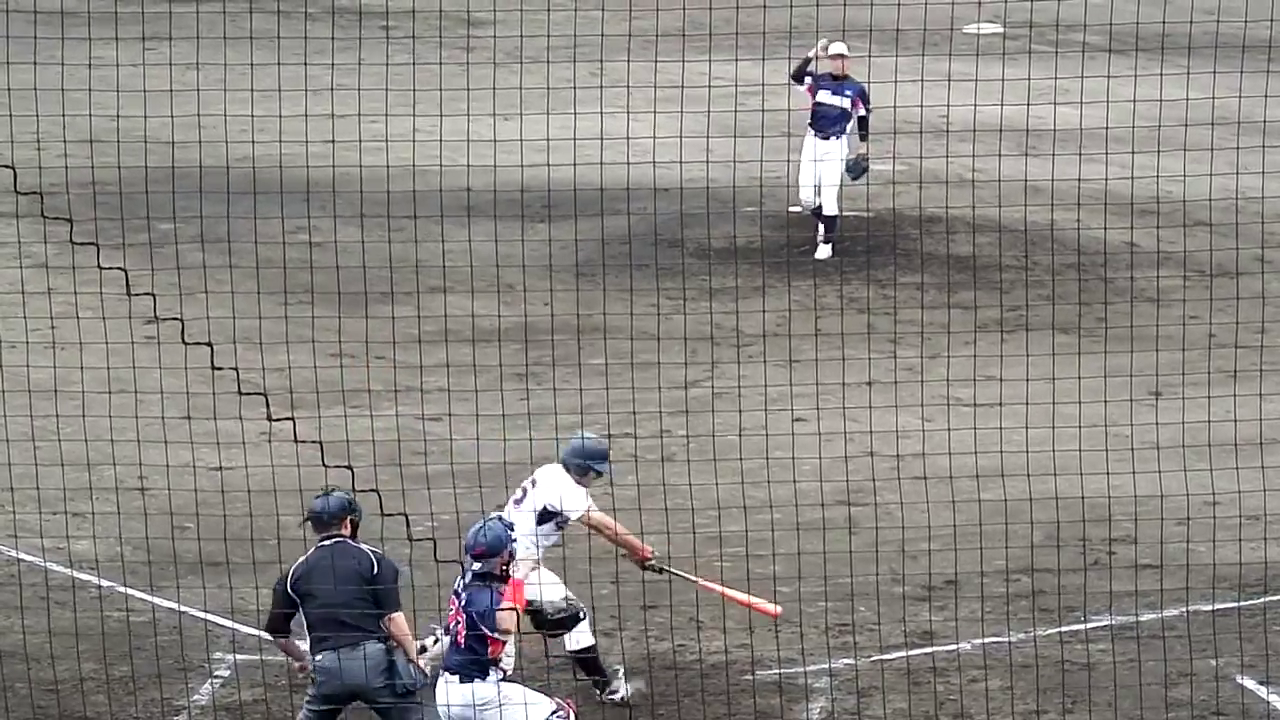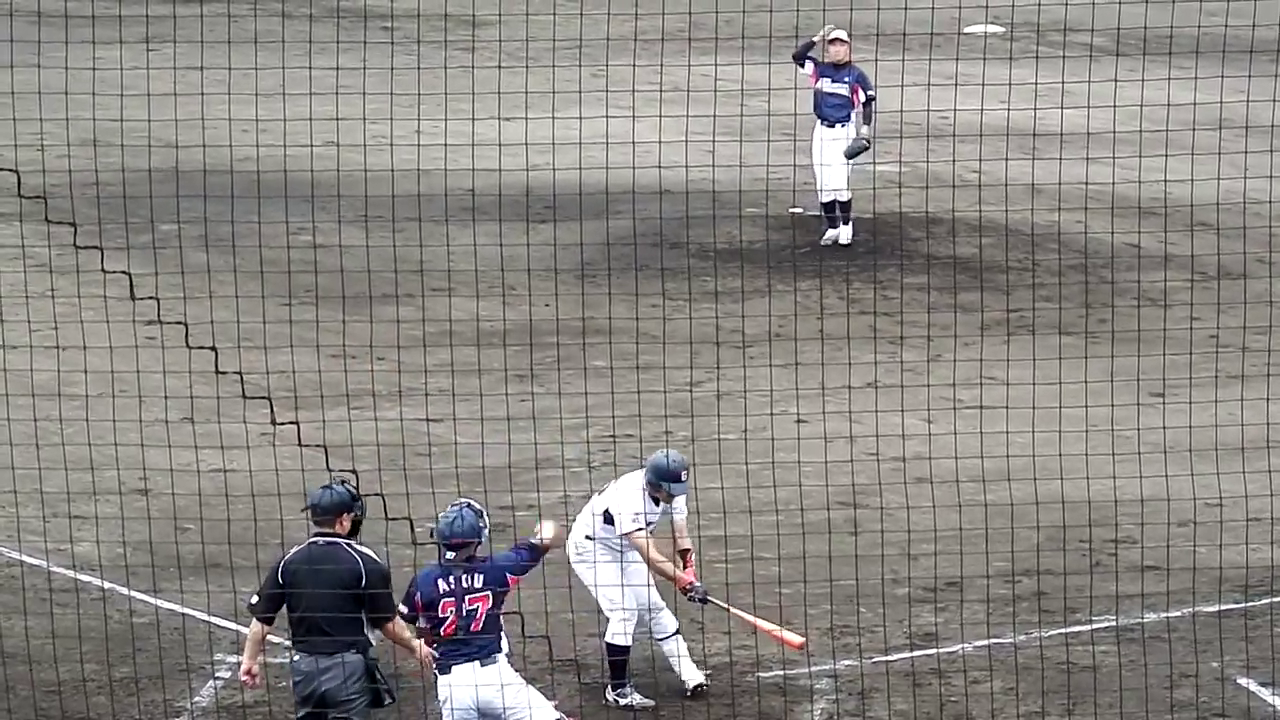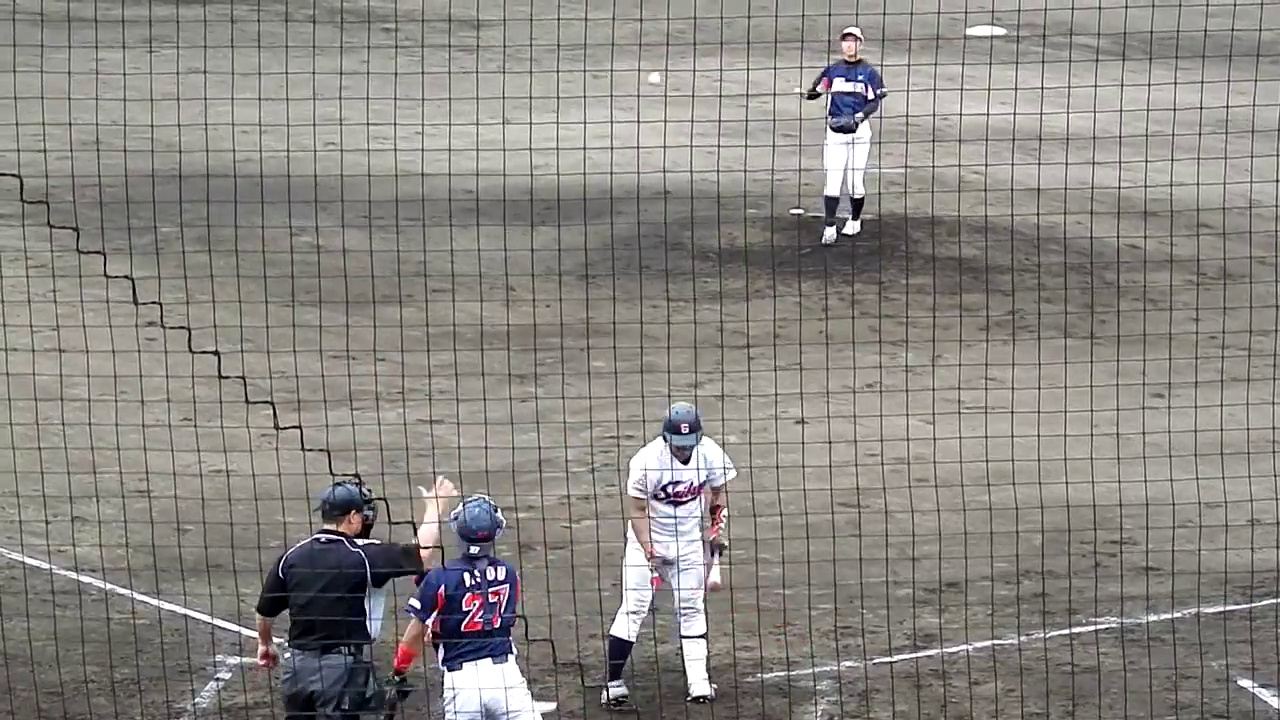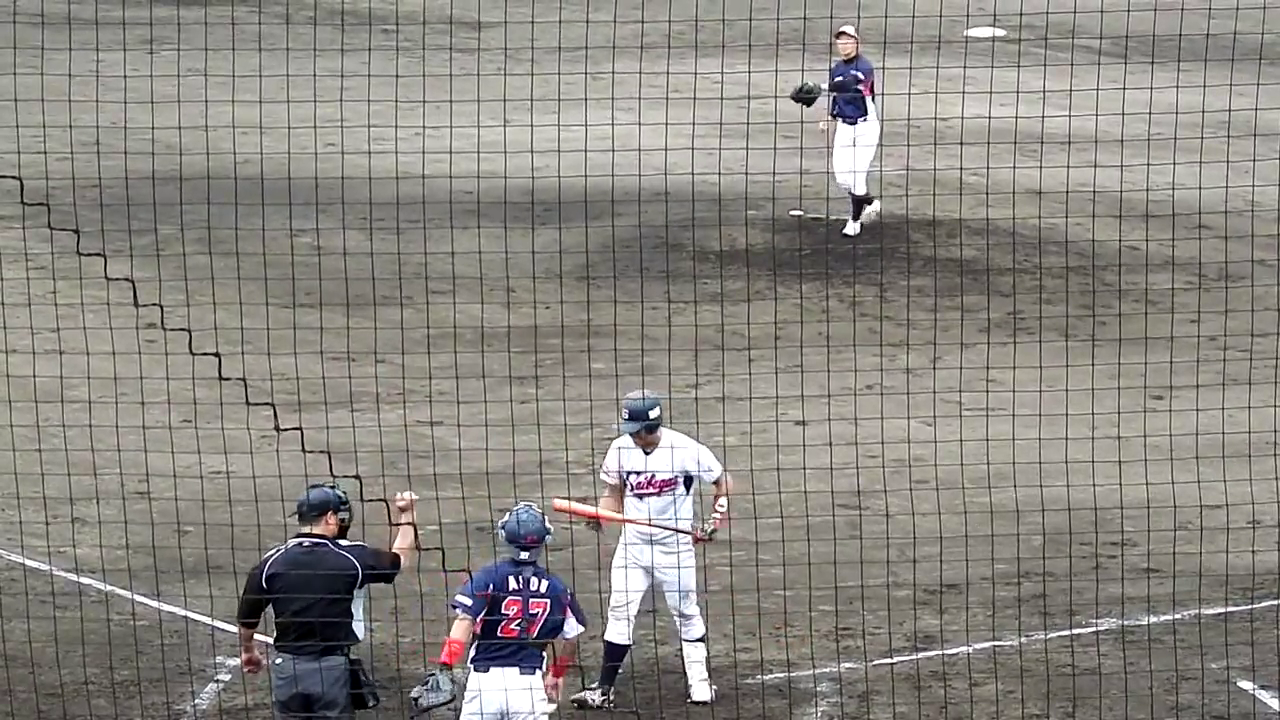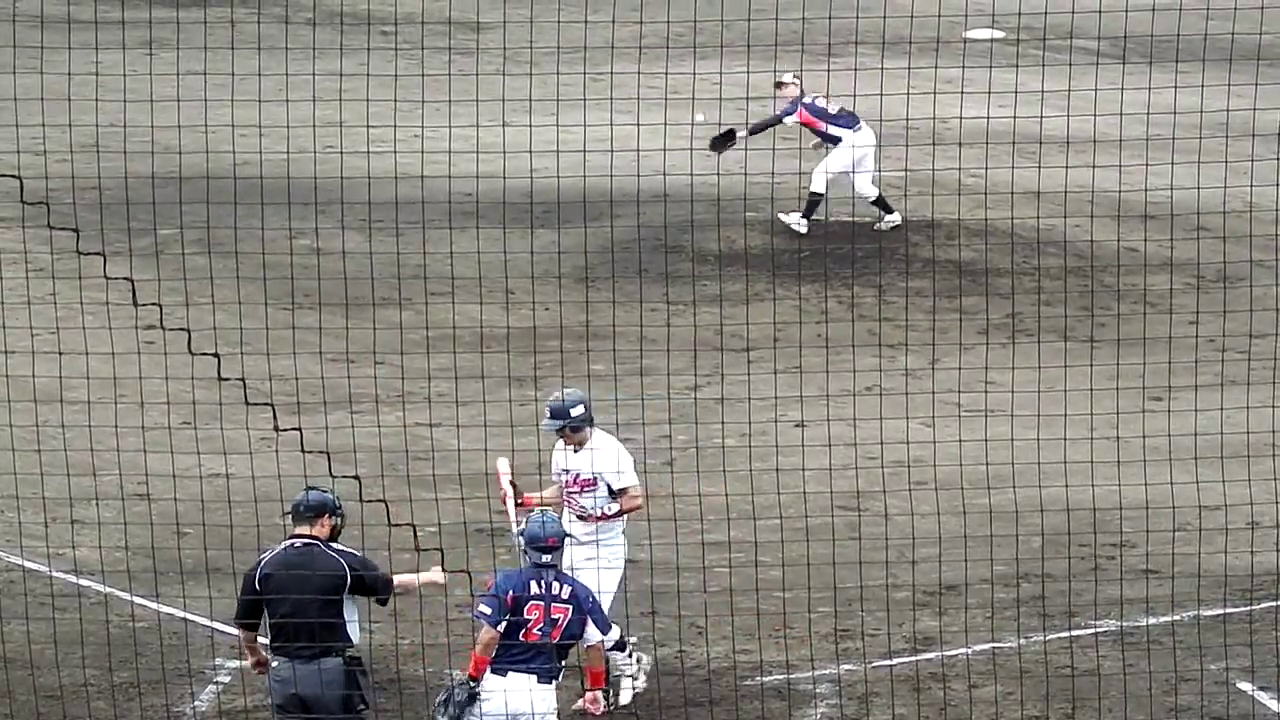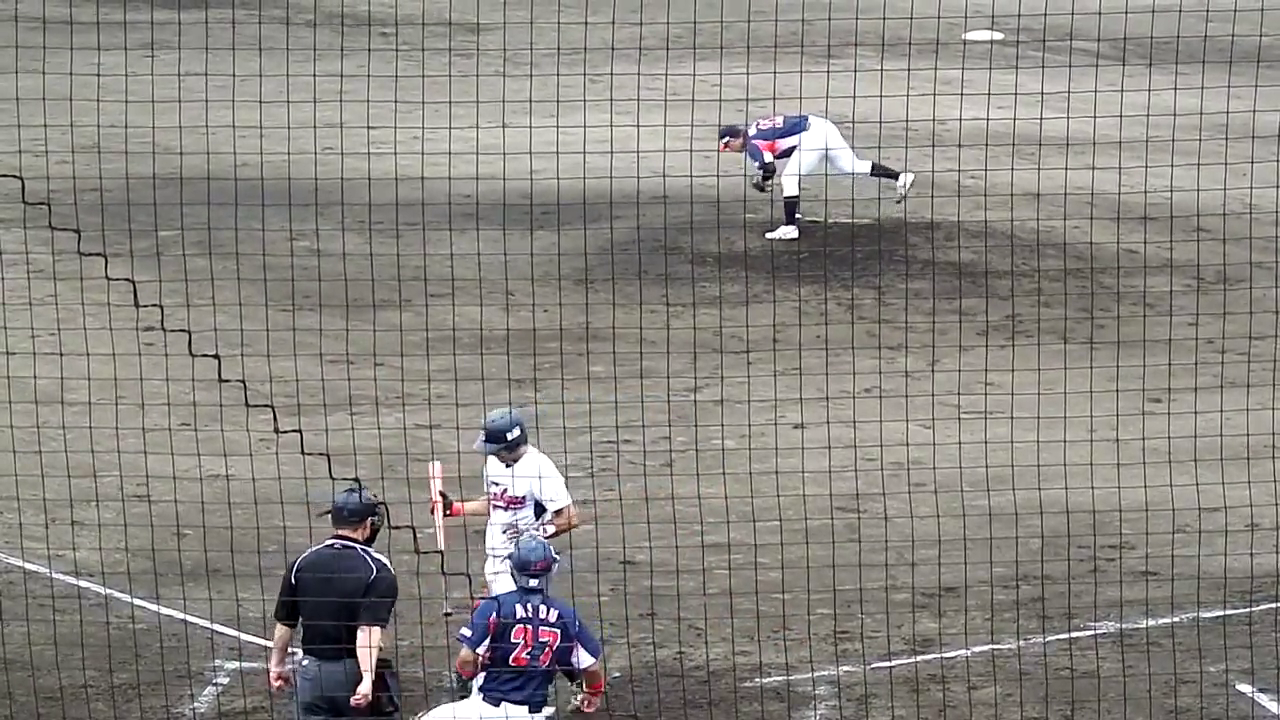
dt=0.4s
person 1, frame 1
left shoulder: (556, 475)
right shoulder: (560, 487)
left elbow: (603, 521)
right elbow: (601, 524)
left wrist: (636, 549)
right wrist: (640, 549)
right hip: (519, 561)
right knee: (573, 616)
right ankle: (607, 685)
person 1, frame 2
left shoulder: (674, 491)
right shoulder: (627, 496)
left elbow: (682, 535)
right elbow: (649, 554)
left wrist: (689, 574)
right wrist: (682, 581)
left hip: (623, 550)
right hip: (591, 548)
left knee: (654, 606)
right knee: (623, 610)
left ankle: (688, 674)
right ankle: (618, 689)
person 1, frame 3
left shoulder: (711, 453)
right shoulder: (647, 459)
left elbow: (718, 492)
right elbow: (638, 511)
left wrist: (716, 529)
right wrist: (650, 553)
left hip: (689, 541)
right hip: (647, 540)
left knee: (691, 607)
right knee: (634, 606)
left ankle: (698, 680)
right ankle: (614, 682)
person 1, frame 4
left shoulder: (684, 450)
right shoulder: (619, 449)
left elbow: (723, 483)
right elbow: (615, 494)
left wrist: (714, 521)
left hip: (673, 547)
right hip: (632, 544)
left knee: (685, 612)
right knee: (620, 611)
left ankle: (699, 679)
right ankle: (604, 689)
person 1, frame 5
left shoulder: (608, 450)
right shoulder: (562, 448)
left elbow: (634, 499)
left wrist: (595, 514)
right wrist: (524, 499)
left hip: (604, 548)
right hip: (571, 548)
left ankle: (630, 665)
person 1, frame 6
left shoulder: (538, 470)
right shoulder: (494, 462)
left elbow: (569, 517)
left wrist: (534, 534)
right wrist: (455, 508)
right hip: (497, 558)
right ankle: (574, 676)
person 2, frame 1
left shoulder: (298, 570)
right shoulder: (372, 559)
left elbow: (278, 630)
right elbow: (391, 617)
left wrist: (301, 658)
right wrist: (413, 656)
left hip: (327, 666)
right hip: (374, 660)
person 2, frame 2
left shoulder: (289, 561)
right shoulder: (363, 562)
left elbow: (261, 616)
right elbow: (386, 620)
left wrist: (251, 659)
right wrist: (414, 645)
left hip: (304, 666)
right hip: (348, 666)
person 2, frame 3
left shoulder: (292, 557)
right shoulder: (366, 556)
left elbow: (266, 611)
right elbow: (422, 554)
left wrist: (265, 644)
right wrist: (433, 505)
left hip: (298, 665)
right hip: (341, 667)
person 2, frame 4
left shoulder: (271, 563)
right shoulder: (350, 558)
left elbow: (246, 620)
right elbow: (399, 558)
left wrist: (248, 651)
right wrist: (406, 515)
left hip: (287, 669)
right hip: (333, 669)
person 2, frame 5
left shoulder: (265, 565)
right shoulder: (343, 561)
left elbow: (246, 625)
right elbow: (389, 586)
left wrist: (255, 654)
right wrist: (428, 577)
left hip: (284, 673)
right hip: (332, 672)
person 2, frame 6
left shoulder: (303, 563)
right shoulder: (376, 568)
left elbow: (285, 623)
right elbow: (369, 630)
left wrist: (277, 662)
right wrist: (368, 678)
left hip: (313, 672)
right hip: (358, 672)
person 3, frame 1
left shoulder: (468, 580)
right shoulder: (485, 594)
right elbow: (506, 628)
right wrist: (519, 578)
left hip: (450, 688)
right hip: (479, 692)
person 3, frame 2
left shoulder: (422, 581)
right shoulder: (495, 570)
left elbow: (411, 626)
right elbow: (547, 539)
left hip: (452, 682)
right hip: (496, 675)
person 3, frame 3
left shoulder: (441, 577)
right shoulder: (509, 574)
left elbow: (416, 633)
left wrist: (398, 675)
left hip: (461, 681)
right hip: (505, 674)
person 3, frame 4
left shoulder: (486, 578)
right shoulder: (557, 588)
left elbow: (463, 625)
right elbow: (570, 640)
left wrist: (445, 669)
right wrist: (556, 675)
left hip: (484, 681)
right hip: (527, 684)
person 3, frame 5
left shoulder: (508, 582)
right shoulder: (581, 594)
left elbow: (489, 637)
right elbow: (596, 646)
left wrist: (472, 678)
right wrist: (596, 688)
left hip: (499, 685)
right hip: (542, 693)
person 3, frame 6
left shoulder: (493, 607)
right shoulder: (567, 616)
left elbow: (467, 659)
right elbow: (592, 667)
left wrist: (464, 676)
right wrist: (594, 692)
person 4, frame 1
left shoulder: (856, 89)
right shoulder: (818, 80)
left elbow: (863, 118)
right elbow: (795, 75)
left wrist: (863, 148)
right wrist: (812, 55)
left hip: (836, 146)
right hip: (813, 142)
left knee: (828, 197)
right knee: (807, 197)
left ankle: (826, 243)
right ankle: (823, 223)
person 4, frame 2
left shoulder: (857, 75)
right shoulder: (821, 69)
left elbow: (868, 104)
right elbow: (797, 58)
left wrist: (865, 129)
right wrist: (817, 39)
left hip: (844, 133)
right hip: (822, 132)
left knee: (839, 183)
right knee: (823, 185)
left ankle: (846, 224)
right ankle: (832, 227)
person 4, frame 3
left shoulder: (869, 72)
right shoulder: (832, 69)
left elbow: (875, 103)
right elbow: (817, 91)
left wrist: (859, 116)
right wrist: (807, 94)
left hip: (859, 131)
right hip: (835, 130)
left knee: (856, 180)
right knee: (833, 179)
left ankle: (855, 221)
right ankle: (830, 228)
person 4, frame 4
left shoulder: (864, 66)
right shoulder: (837, 67)
left elbow: (854, 81)
left wrist: (823, 86)
right wrist: (831, 117)
left hip: (866, 127)
right hip: (844, 128)
left knee: (856, 174)
right knee: (841, 176)
left ankle: (854, 221)
right ankle: (869, 203)
person 4, frame 5
left shoulder: (799, 106)
right shoulder: (815, 99)
left elbow: (773, 120)
left wrist: (745, 133)
right wrist: (825, 139)
left hip: (855, 140)
right hip: (863, 137)
left knee: (820, 174)
right knee: (862, 187)
left ankle: (803, 220)
right ankle: (891, 215)
person 4, frame 6
left shoulder: (752, 144)
right shoulder: (756, 128)
left elbow: (769, 170)
left wrist: (760, 181)
left hip: (812, 135)
right hip: (821, 125)
left knee: (789, 178)
right knee: (854, 166)
left ankle: (789, 227)
right ankle: (900, 177)
